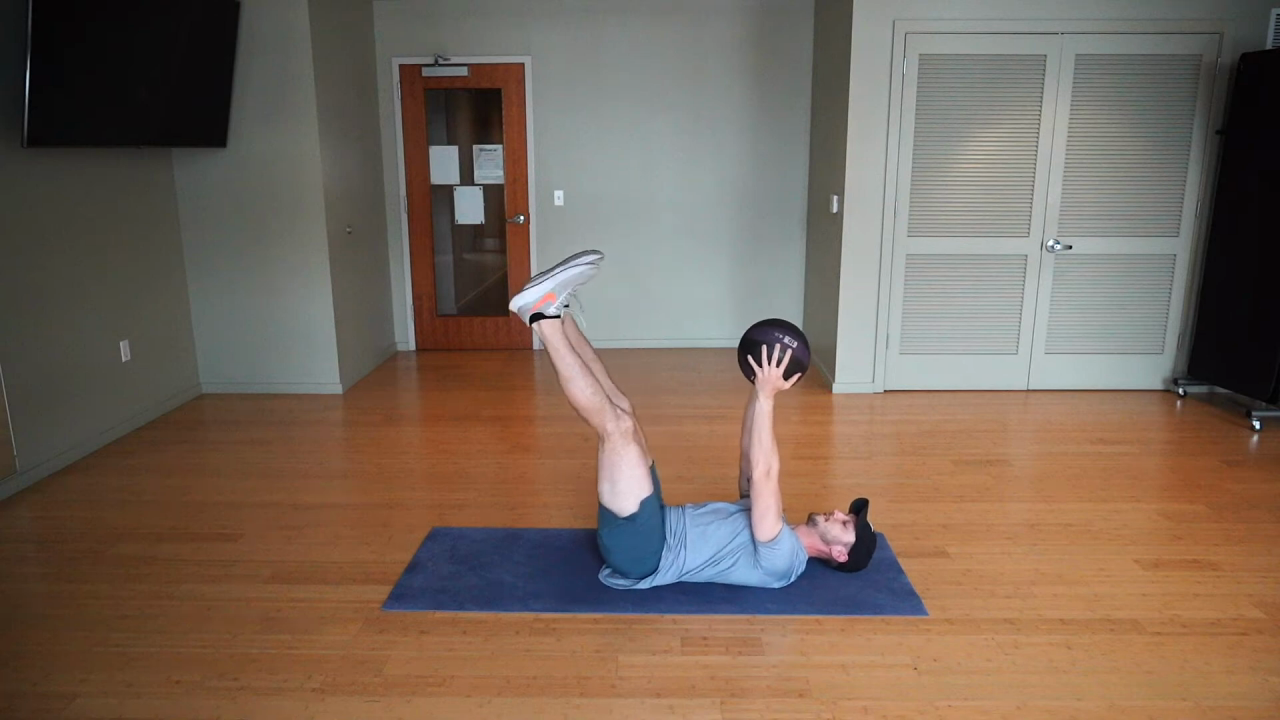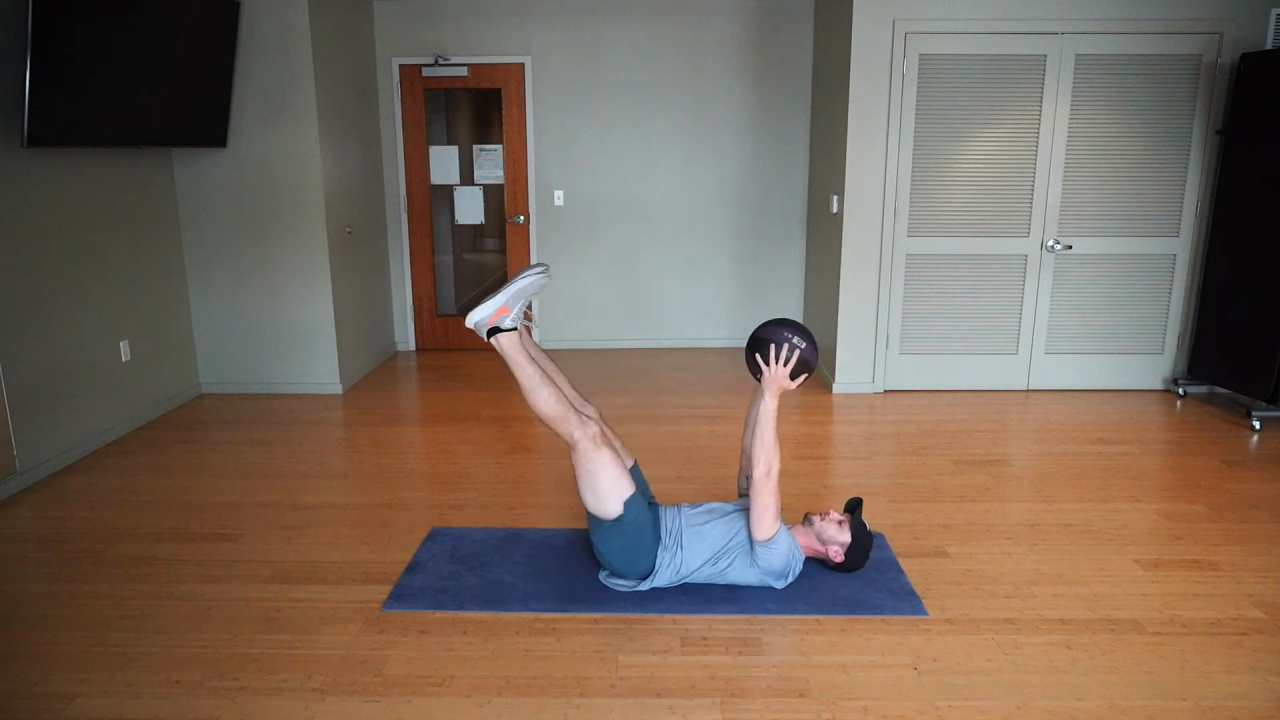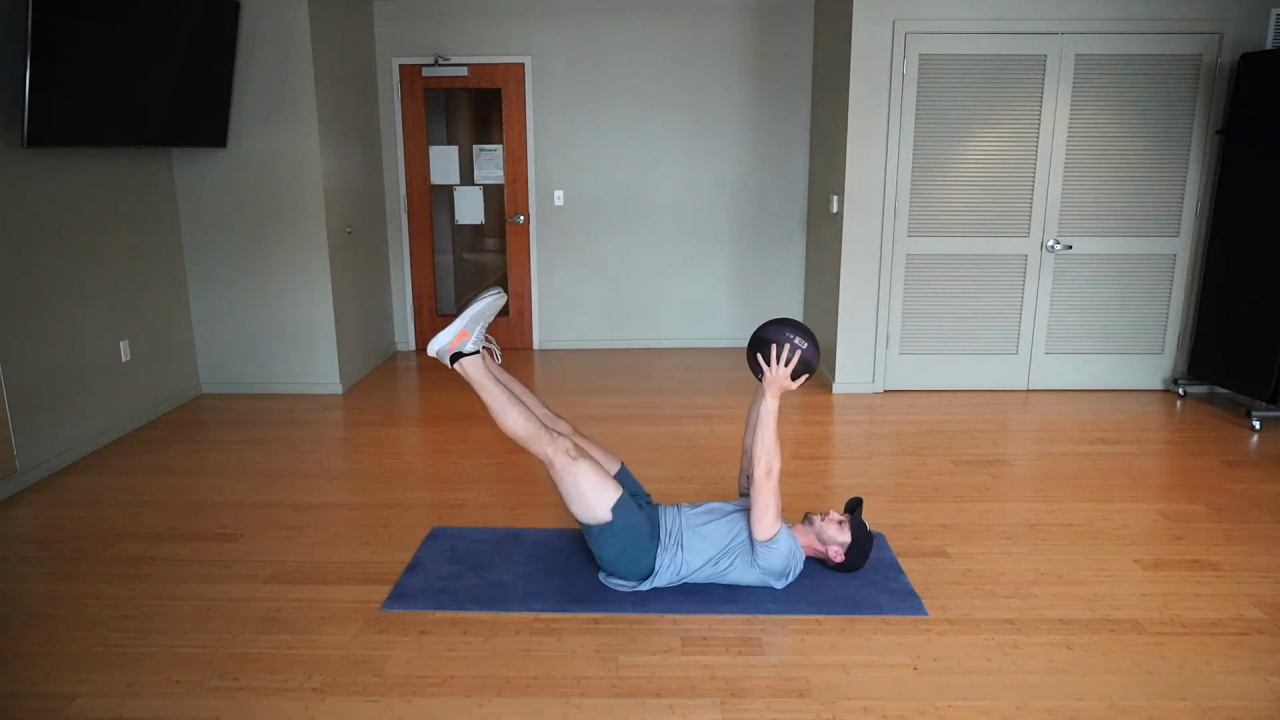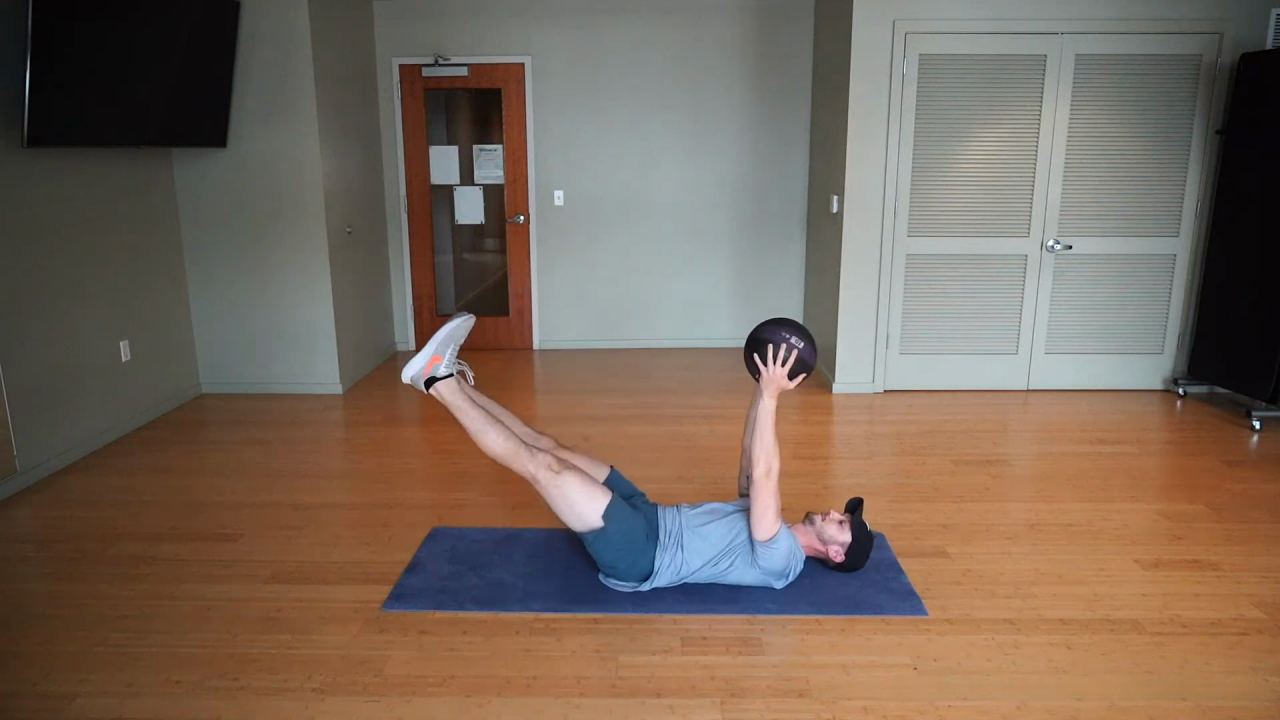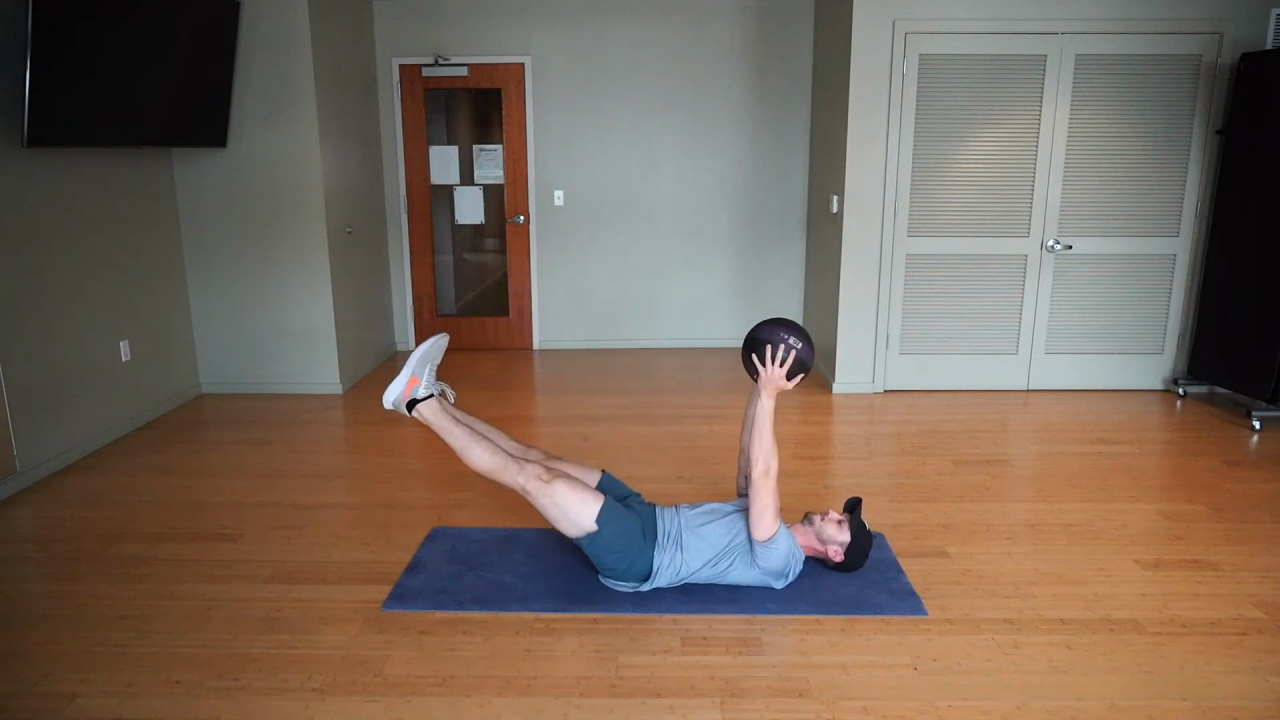
dt=0.2s
person 1, frame 1
left shoulder: (782, 558)
right shoulder: (773, 528)
left elbow: (765, 475)
right elbow: (750, 466)
left wrist: (765, 397)
right wrist: (759, 392)
left hip: (640, 553)
right hip: (658, 528)
left knee: (616, 425)
right knee: (620, 412)
left ankle: (545, 318)
right ankle: (556, 317)
person 1, frame 2
left shoulder: (779, 559)
right shoulder: (770, 532)
left elbow: (765, 475)
right elbow: (750, 468)
left wrist: (772, 397)
right wrist: (764, 391)
left hip: (638, 553)
right hip: (653, 526)
left knee: (584, 432)
right knee: (590, 421)
left ankle: (503, 334)
right ankle: (515, 336)
person 1, frame 3
left shoulder: (780, 559)
right shoulder: (772, 532)
left elbow: (765, 475)
right elbow: (752, 467)
left wrist: (773, 397)
right wrist: (765, 391)
left hip: (638, 554)
right hip: (652, 523)
left knee: (558, 449)
right knee: (566, 435)
left ankle: (466, 360)
right ankle: (478, 359)
person 1, frame 4
left shoulder: (780, 559)
right shoulder: (773, 532)
left elbow: (765, 475)
right elbow: (751, 464)
left wrist: (770, 397)
right wrist: (763, 391)
left hip: (638, 554)
right hip: (649, 521)
left knee: (541, 463)
right knee: (550, 449)
left ankle: (441, 383)
right ankle: (453, 382)
person 1, frame 5
left shoulder: (780, 559)
right shoulder: (771, 529)
left elbow: (764, 475)
right elbow: (749, 468)
left wrist: (769, 397)
right wrist: (760, 391)
left hip: (637, 554)
right hip: (646, 521)
left knee: (530, 475)
right knee: (538, 459)
left ankle: (422, 404)
right ankle: (435, 404)
